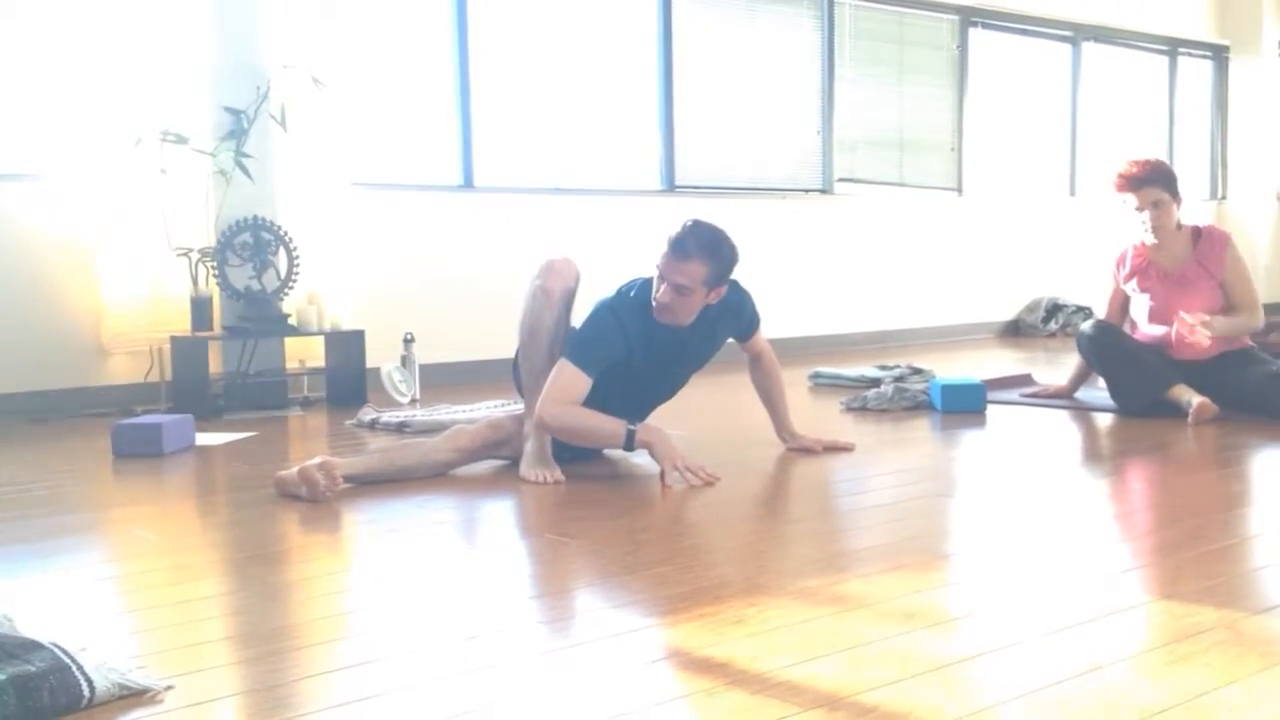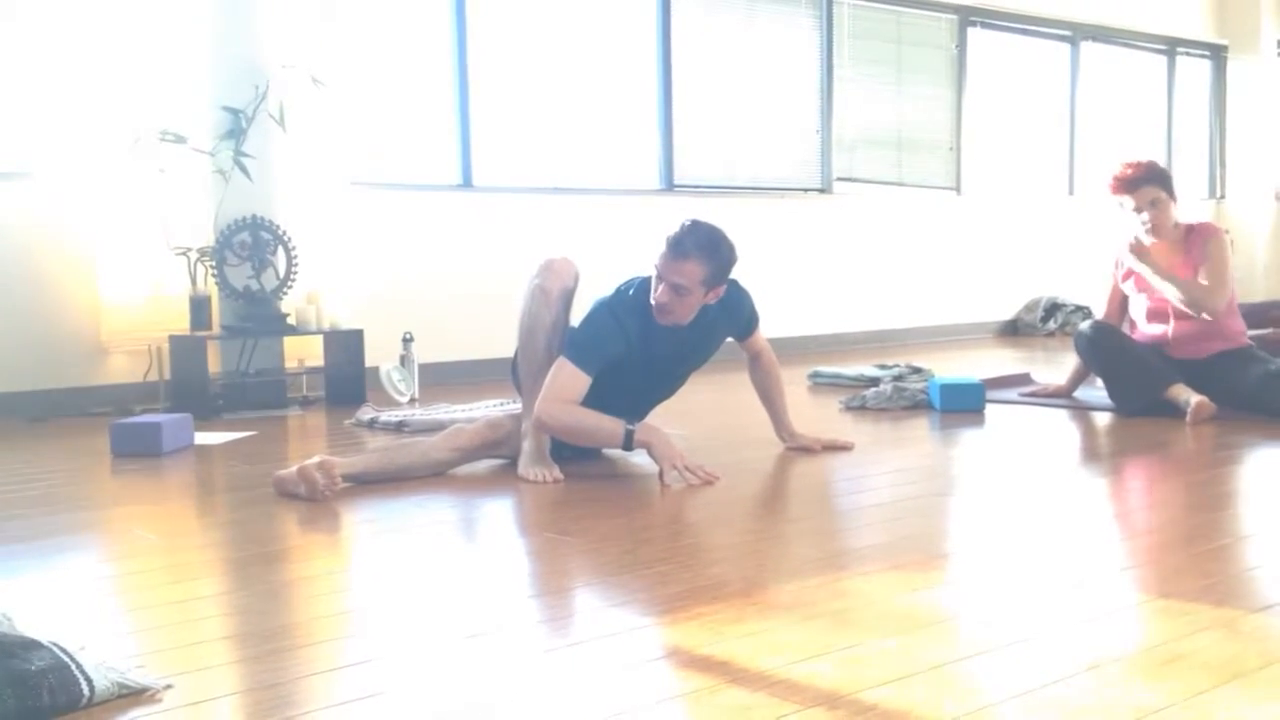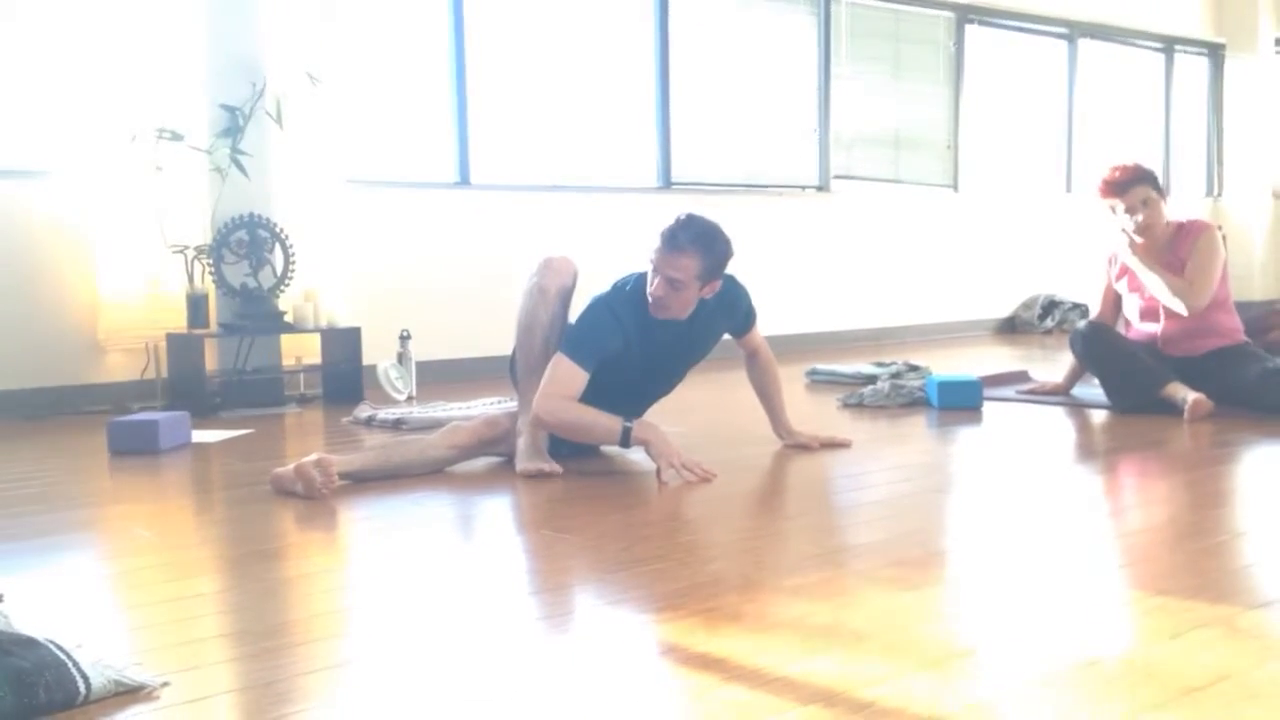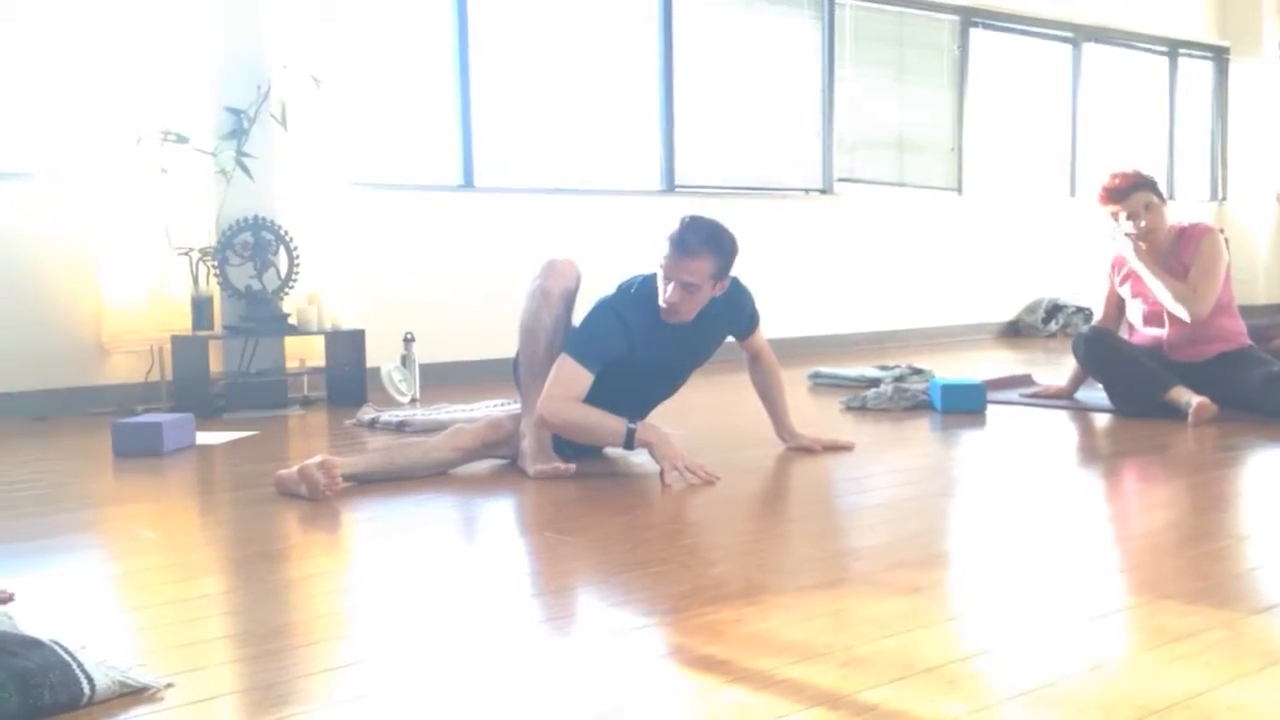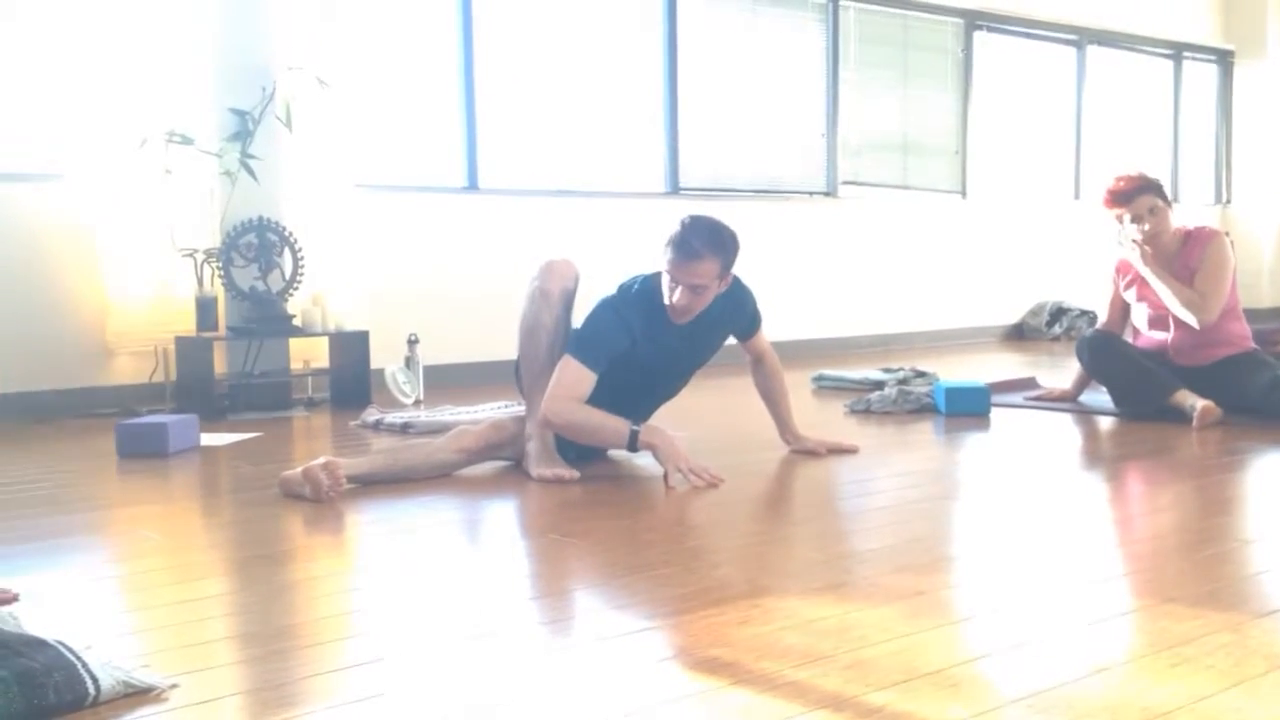
dt=0.3s
person 1, frame 1
left shoulder: (732, 304)
right shoulder: (618, 314)
left elbow: (760, 354)
right elbow: (553, 411)
left wrist: (787, 432)
right wrist: (649, 437)
left hip: (602, 421)
right hip: (556, 397)
left knee: (480, 440)
person 1, frame 2
left shoulder: (730, 303)
right shoulder: (616, 313)
left elbow: (760, 355)
right elbow: (552, 410)
left wrist: (787, 433)
right wrist: (647, 436)
left hip: (603, 422)
right hip: (555, 401)
left knee: (480, 439)
right ankle: (489, 449)
person 1, frame 3
left shoulder: (729, 298)
right shoulder: (614, 309)
left elbow: (758, 353)
right elbow: (551, 407)
left wrist: (786, 430)
right wrist: (644, 433)
left hip: (601, 418)
right hip: (553, 395)
left knee: (478, 437)
right ankle: (466, 447)
person 1, frame 4
left shoulder: (732, 301)
right shoulder: (620, 311)
left elbow: (760, 356)
right elbow: (555, 408)
left wrist: (788, 433)
right wrist: (648, 435)
left hip: (603, 422)
right hip: (555, 400)
left knee: (481, 440)
right ankle: (481, 447)
person 1, frame 5
left shoulder: (735, 300)
right shoulder: (620, 310)
left elbow: (763, 358)
right elbow: (559, 408)
left wrist: (791, 435)
right wrist: (653, 437)
left hip: (606, 426)
right hip: (561, 404)
left knee: (485, 441)
right ankle: (537, 442)
person 2, frame 1
left shoulder: (1216, 244)
right shoulder: (1128, 260)
left elbow: (1253, 316)
right elbow: (1103, 336)
left wrist: (1218, 325)
right wrist: (1071, 386)
left hip: (1221, 363)
right hip: (1156, 369)
right knee: (1091, 333)
right ankle: (1186, 398)
person 2, frame 2
left shoulder: (1208, 238)
right shoulder: (1127, 259)
left elbow: (1211, 306)
right elbow: (1104, 331)
left wrist: (1145, 266)
right wrist: (1069, 385)
left hip: (1220, 360)
right hip: (1153, 367)
right knee: (1088, 333)
right ankle: (1184, 397)
person 2, frame 3
left shoulder: (1201, 235)
right shoulder: (1119, 258)
left elbow: (1190, 302)
right elbow: (1100, 326)
left wrist: (1136, 259)
right wrist: (1066, 382)
left hip: (1217, 358)
right hip: (1151, 363)
right knee: (1085, 335)
right ankle: (1180, 394)
person 2, frame 4
left shoulder: (1203, 238)
right shoulder: (1121, 262)
left elbow: (1194, 309)
right elbow: (1103, 329)
left wrist: (1140, 263)
right wrist: (1069, 386)
left hip: (1221, 362)
right hip: (1154, 367)
right knee: (1087, 340)
right ankle: (1185, 399)
person 2, frame 5
left shoulder: (1209, 243)
right shoulder: (1125, 266)
left elbow: (1202, 315)
right elbow: (1107, 331)
left wrist: (1147, 266)
right wrist: (1074, 389)
left hip: (1225, 366)
right hip: (1158, 371)
right knee: (1091, 343)
right ankle: (1189, 402)
